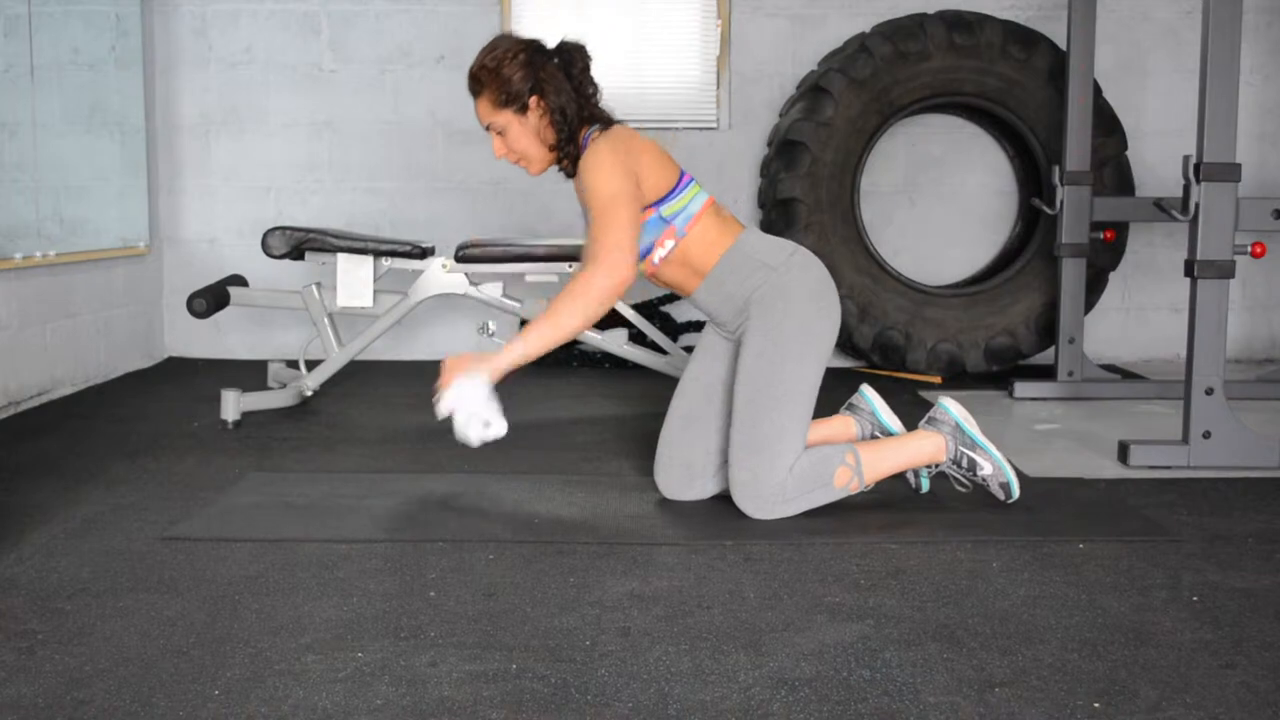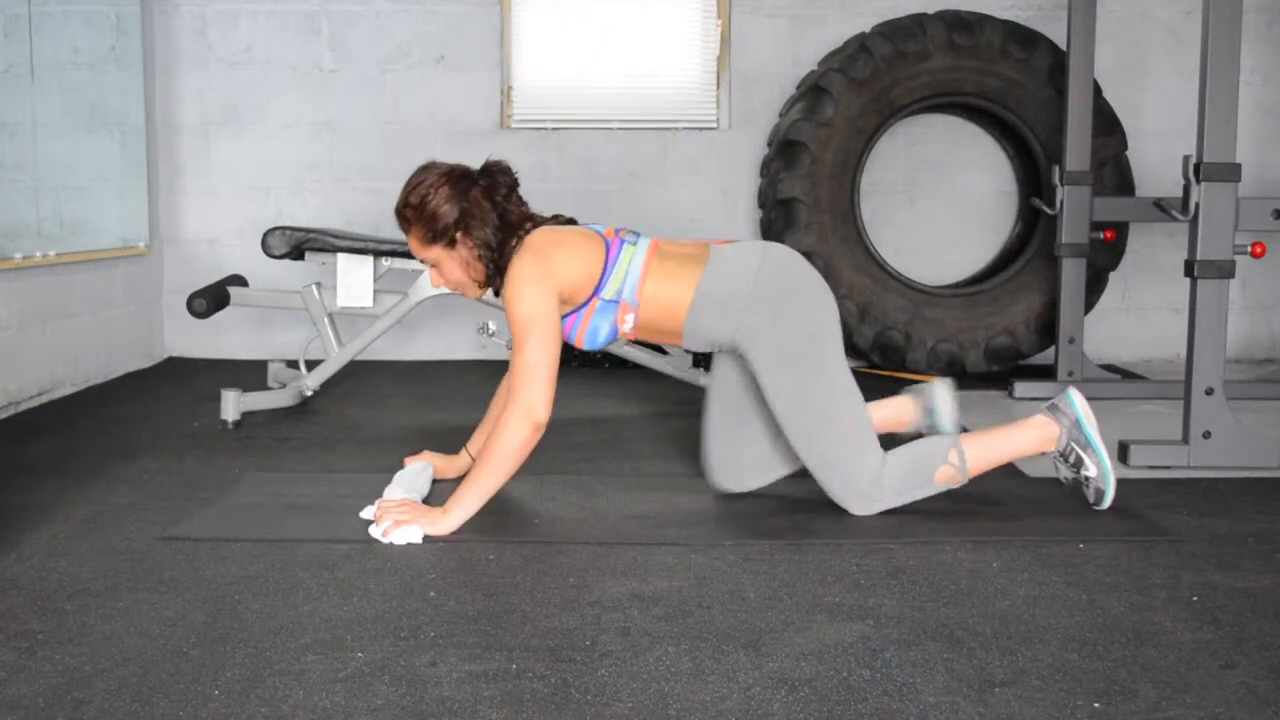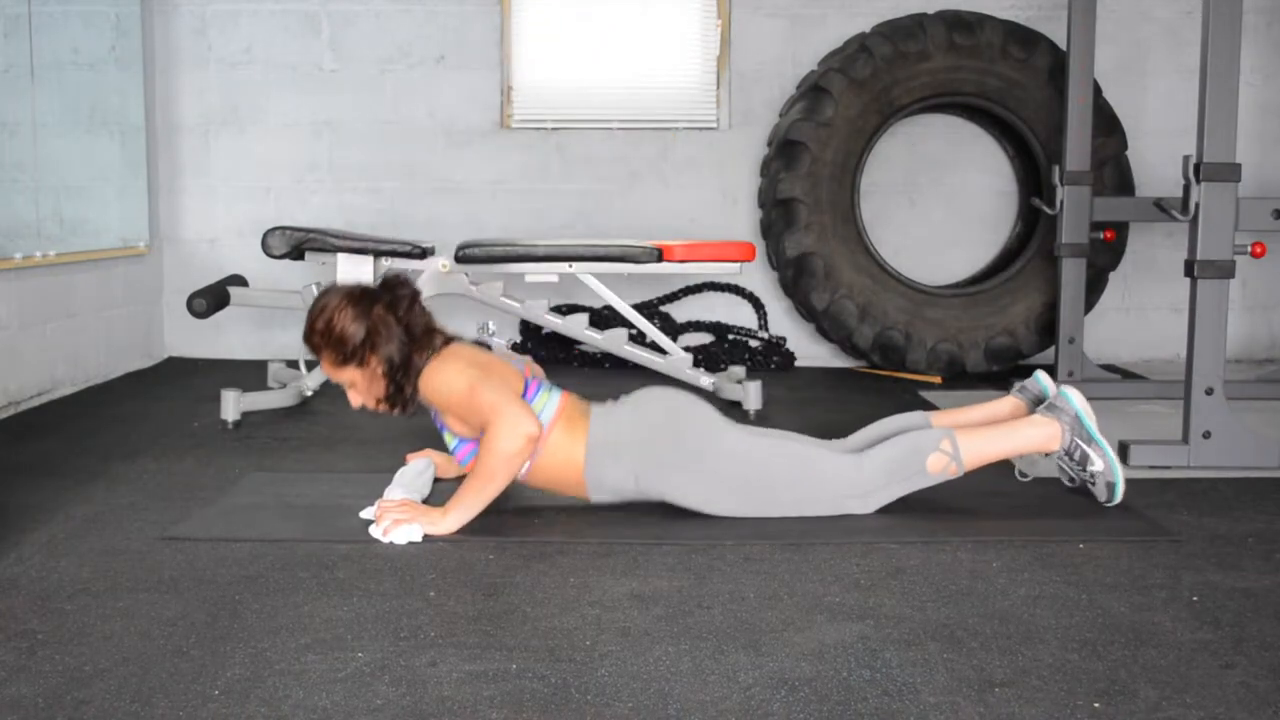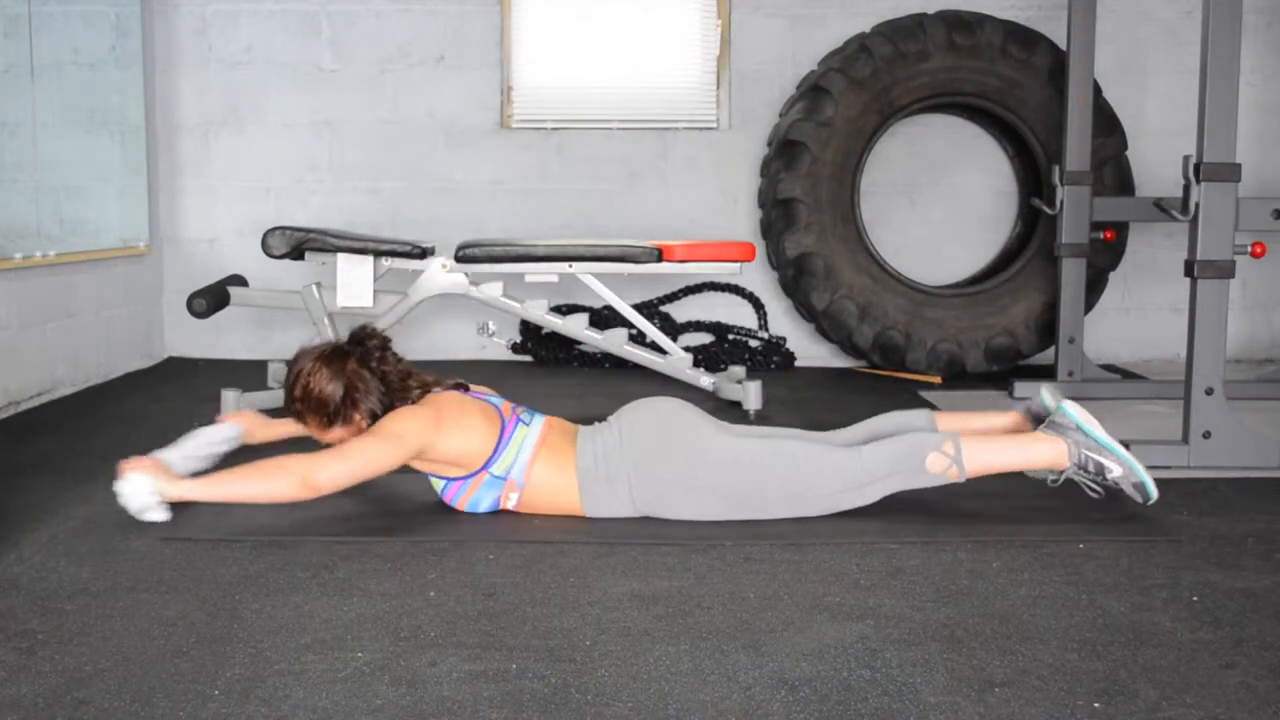
dt=0.7s
person 1, frame 1
left shoulder: (603, 155)
right shoulder: (594, 164)
left elbow: (613, 274)
right elbow: (594, 290)
left wrist: (506, 356)
right wrist: (509, 355)
left hip: (787, 295)
right hip: (745, 315)
left knee: (761, 495)
right knee: (681, 482)
left ankle: (940, 439)
right ankle: (852, 425)
person 1, frame 2
left shoulder: (529, 270)
right shoulder: (535, 249)
left elbow: (531, 411)
right elbow: (525, 371)
left wrist: (450, 514)
right wrist: (465, 457)
left hip: (774, 306)
right hip: (758, 289)
left knee: (861, 491)
right knee: (732, 474)
left ankle: (1051, 428)
right ankle: (911, 409)
person 1, frame 3
left shoulder: (437, 378)
right shoulder: (450, 361)
left elbow: (519, 426)
left wrist: (451, 514)
right wrist: (461, 457)
left hip: (660, 452)
right hip: (656, 427)
left knee: (862, 485)
right knee: (845, 457)
left ankle: (1049, 432)
right ankle: (1024, 403)
person 1, frame 4
left shoulder: (413, 426)
right shoulder: (427, 392)
left elbow: (321, 476)
right elbow: (362, 429)
left wrist: (182, 486)
right wrist: (274, 424)
left hip: (654, 471)
right hip: (654, 436)
left knee: (861, 477)
right knee: (841, 451)
left ankle: (1060, 452)
right ankle: (1025, 419)
